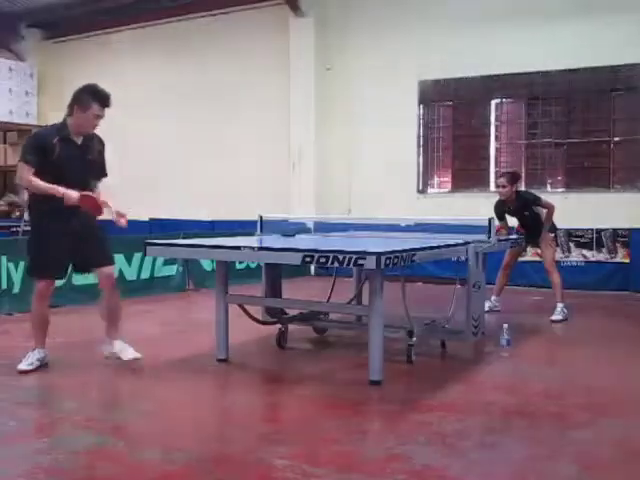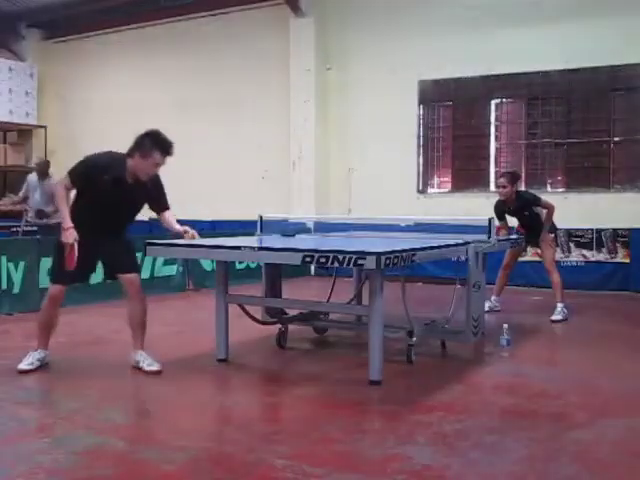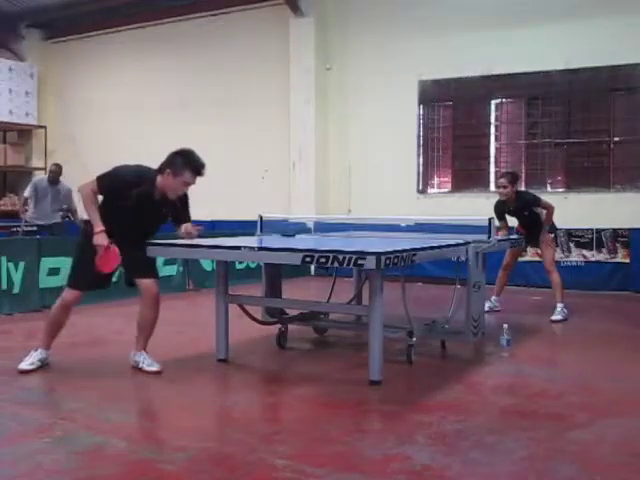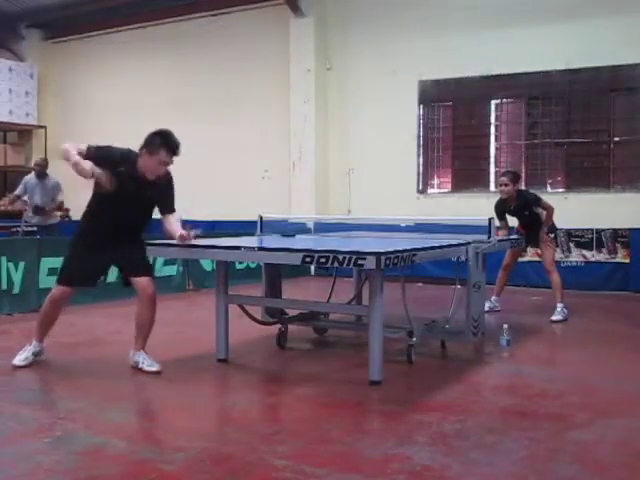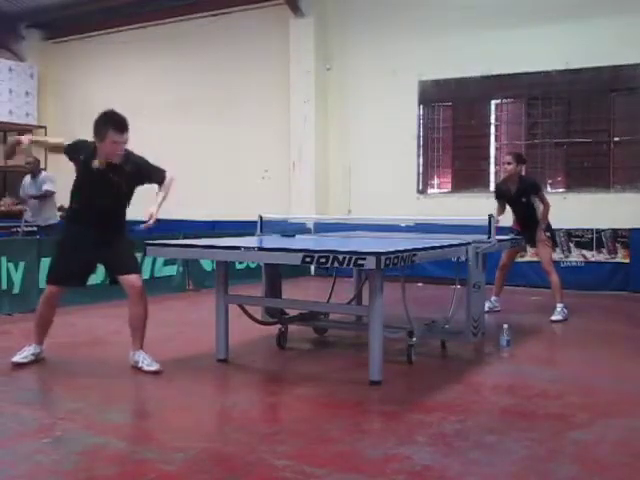
dt=0.5s
person 1, frame 1
left shoulder: (96, 144)
right shoulder: (44, 138)
right elbow: (23, 178)
left wrist: (110, 206)
right wrist: (61, 192)
left hip: (84, 221)
right hip: (49, 223)
left knee: (109, 277)
right knee: (43, 288)
left ankle: (114, 341)
right ankle: (39, 351)
person 1, frame 2
left shoulder: (151, 183)
right shoulder: (98, 165)
left elbow: (163, 212)
right elbow: (61, 187)
left wrist: (178, 228)
right wrist: (68, 226)
left hip: (114, 236)
right hip: (78, 234)
left knee: (134, 286)
right knee: (55, 293)
left ankle: (139, 353)
right ankle: (40, 351)
person 1, frame 3
left shoulder: (178, 199)
right shoulder: (129, 176)
left elbow: (181, 227)
right elbow: (86, 189)
left wrist: (187, 231)
right wrist: (99, 229)
left hip: (135, 245)
right hip: (100, 240)
left knee: (151, 292)
right knee: (69, 298)
left ankle: (139, 353)
right ankle: (42, 351)
person 1, frame 4
left shoulder: (164, 180)
right shoulder: (115, 158)
left elbow: (168, 215)
right elbow: (68, 148)
left wrist: (178, 232)
right wrist: (78, 163)
left hip: (129, 242)
right hip: (91, 238)
left knee: (148, 292)
right knee: (59, 294)
left ankle: (139, 352)
right ankle: (36, 344)
person 1, frame 5
left shoulder: (134, 163)
right shoulder: (82, 150)
left elbow: (167, 178)
right elbow: (63, 146)
left wrist: (156, 206)
right wrist: (32, 140)
left hip: (113, 236)
right hip: (77, 235)
left knee: (136, 286)
right knee: (52, 291)
left ankle: (138, 352)
right ankle: (36, 346)
person 2, frame 1
left shoulder: (526, 197)
right shoulder: (499, 206)
left elbow: (551, 207)
right elbow: (504, 229)
left wrist: (545, 232)
right wrist: (500, 232)
left hip: (543, 230)
right hip: (524, 231)
left knee: (550, 266)
right knee: (506, 265)
left ankle: (561, 307)
right ankle: (494, 301)
person 2, frame 2
left shoulder: (525, 197)
right shoulder: (499, 206)
left elbow: (550, 207)
right elbow: (504, 229)
left wrist: (544, 232)
right wrist: (501, 232)
left hip: (543, 230)
right hip: (524, 231)
left knee: (550, 267)
right knee: (505, 265)
left ankle: (561, 307)
right ankle: (494, 301)
person 2, frame 3
left shoulder: (526, 198)
right shoulder: (499, 206)
left elbow: (550, 208)
right elbow: (504, 228)
left wrist: (544, 232)
right wrist: (501, 233)
left hip: (543, 230)
right hip: (524, 230)
left knee: (550, 267)
right knee: (506, 265)
left ankle: (561, 307)
right ankle: (494, 301)
person 2, frame 4
left shoulder: (527, 197)
right shoulder: (500, 205)
left elbow: (550, 209)
right elbow: (504, 228)
left wrist: (543, 231)
right wrist: (501, 233)
left hip: (543, 229)
right hip: (524, 230)
left knee: (549, 267)
right knee: (506, 265)
left ankle: (560, 308)
right ankle: (494, 301)
person 2, frame 5
left shoulder: (529, 183)
right shoulder: (500, 187)
left elbow: (546, 204)
right elbow: (501, 208)
left wrist: (541, 229)
right wrist: (496, 216)
left hip: (539, 228)
right hip: (520, 228)
left knee: (547, 267)
right knee: (503, 264)
left ankle: (561, 307)
right ankle: (494, 301)
